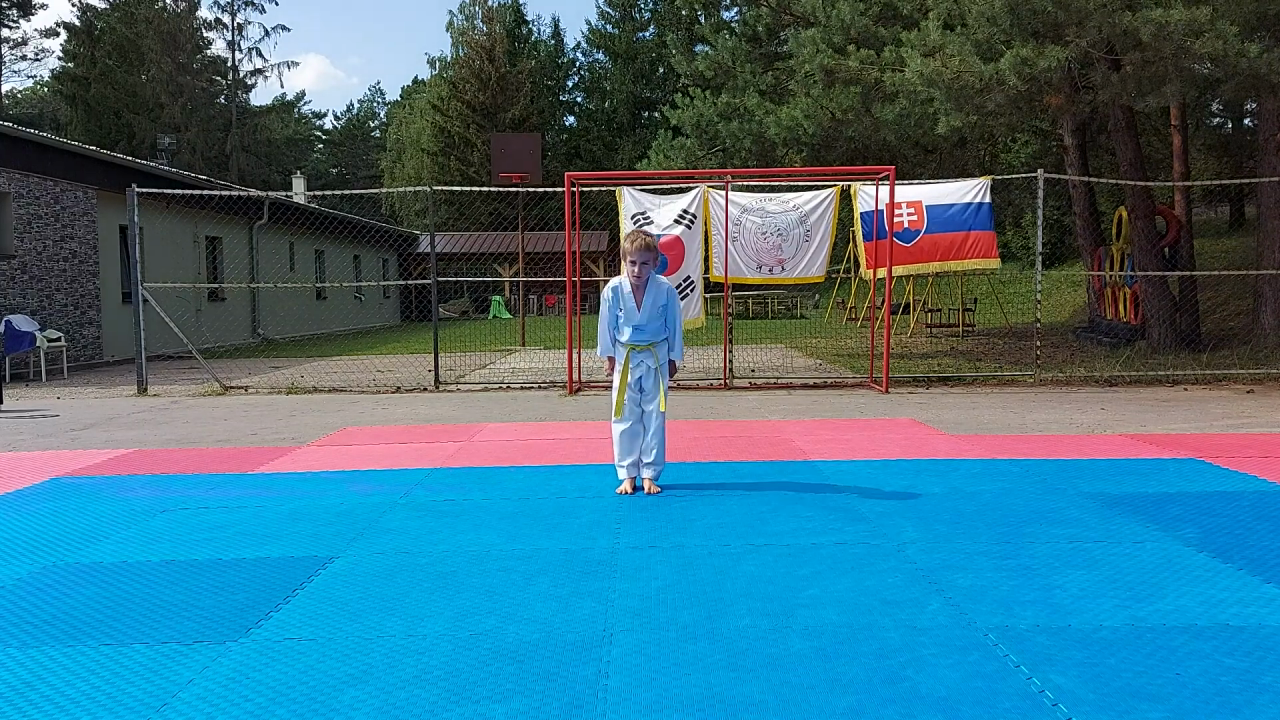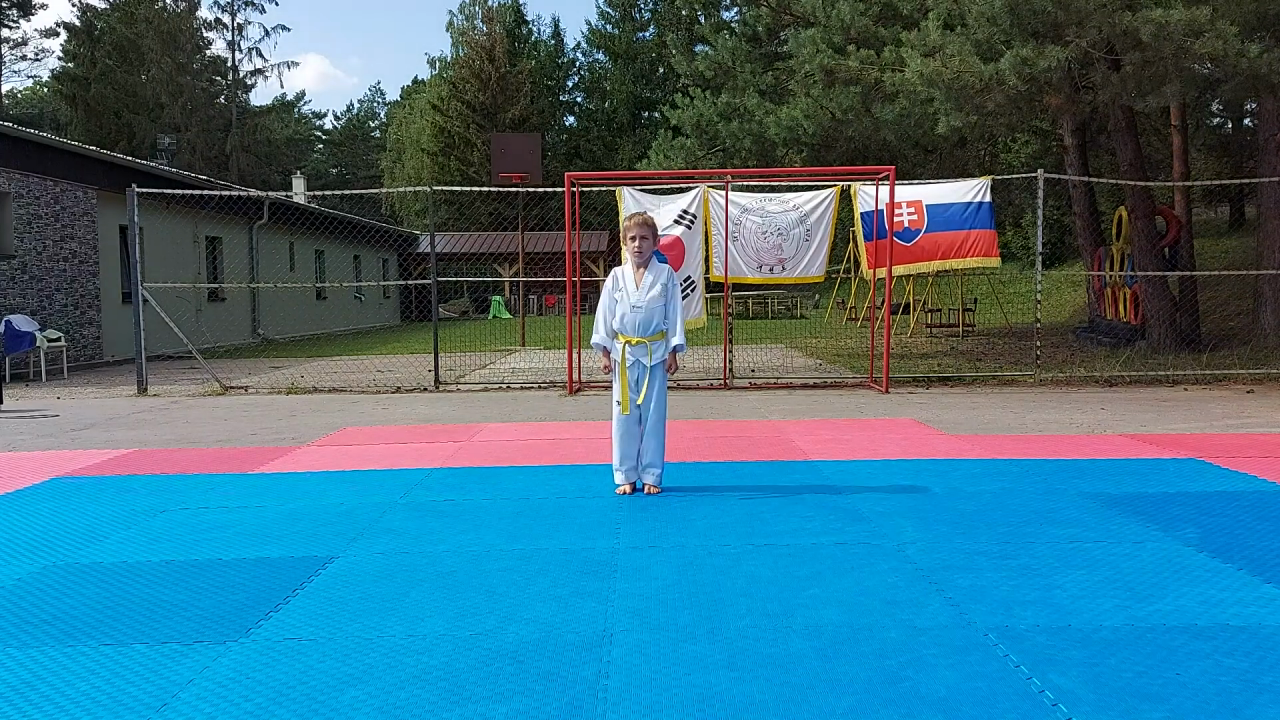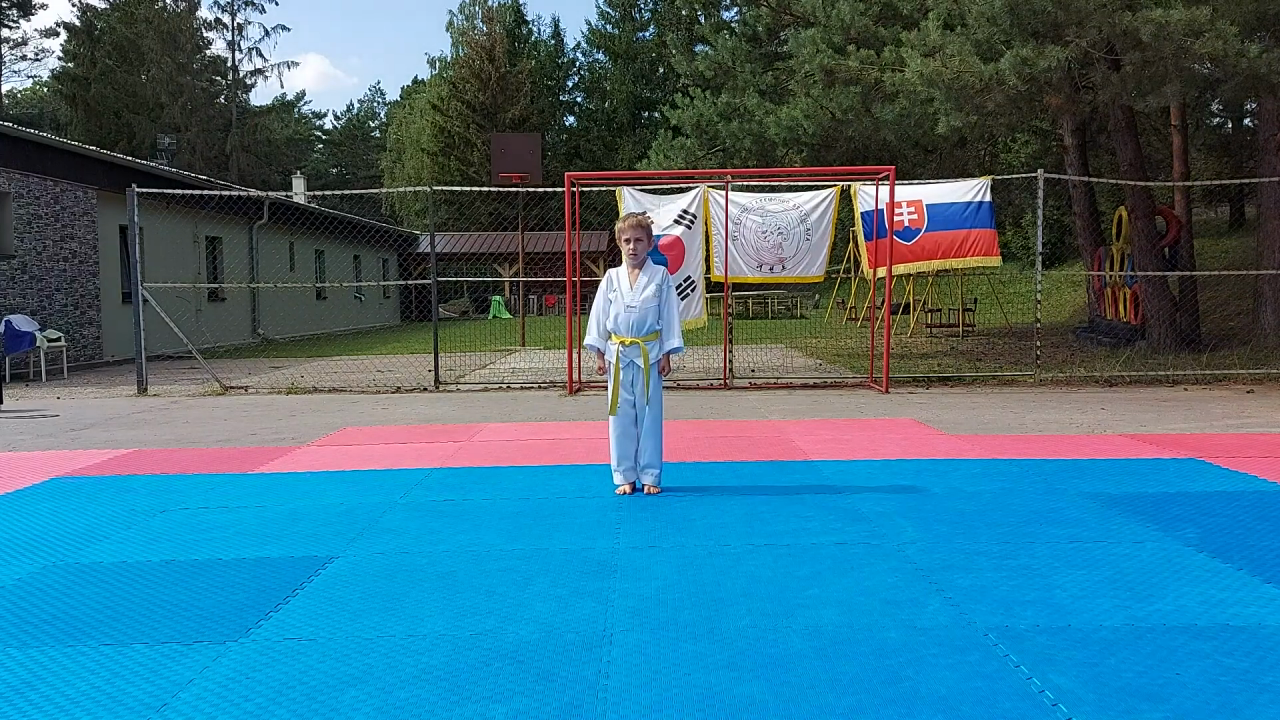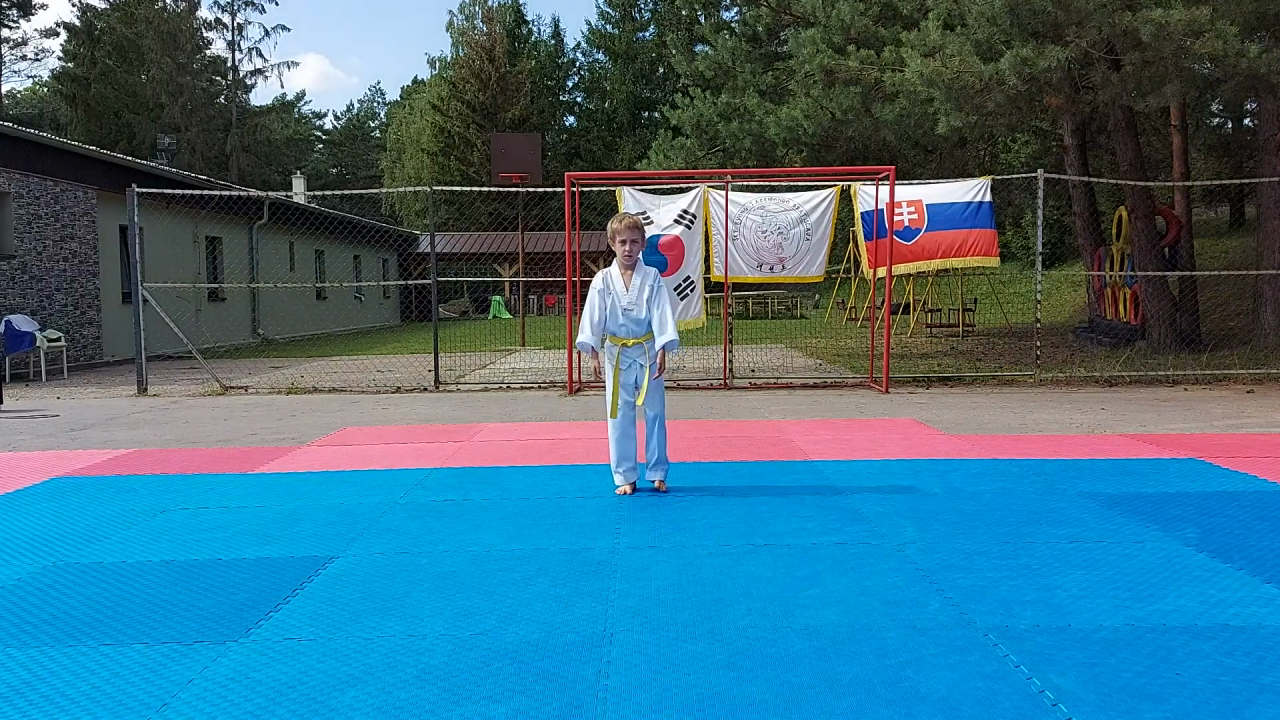
dt=0.4s
person 1, frame 1
left shoulder: (666, 289)
right shoulder: (613, 289)
left elbow: (674, 326)
right elbow: (607, 326)
left wrist: (673, 360)
right wrist: (609, 357)
left hip: (656, 359)
right hip: (625, 359)
left knee: (654, 417)
right knee: (625, 417)
left ankle: (650, 474)
right ankle: (628, 474)
person 1, frame 2
left shoulder: (666, 275)
right shoulder: (616, 276)
left elbow: (674, 316)
right elbow: (605, 315)
left wrist: (673, 353)
right wrist: (605, 352)
left hip: (655, 354)
right hip: (624, 354)
left knee: (653, 416)
right knee: (625, 416)
left ankle: (651, 477)
right ankle: (626, 477)
person 1, frame 3
left shoulder: (661, 276)
right shoulder: (611, 277)
left elbow: (669, 317)
right elbow: (599, 315)
left wrist: (666, 355)
right wrist: (599, 354)
left hip: (649, 354)
right hip: (618, 355)
left knee: (649, 415)
right knee: (621, 416)
left ankle: (650, 476)
right ankle: (625, 477)
person 1, frame 4
left shoulder: (652, 277)
right shoulder: (603, 279)
left elbow: (662, 314)
right elbow: (592, 317)
left wrist: (662, 351)
right wrist: (594, 354)
left hip: (648, 354)
right hip: (617, 356)
left knee: (654, 413)
right knee: (620, 417)
left ankle: (657, 472)
right ankle: (625, 477)
